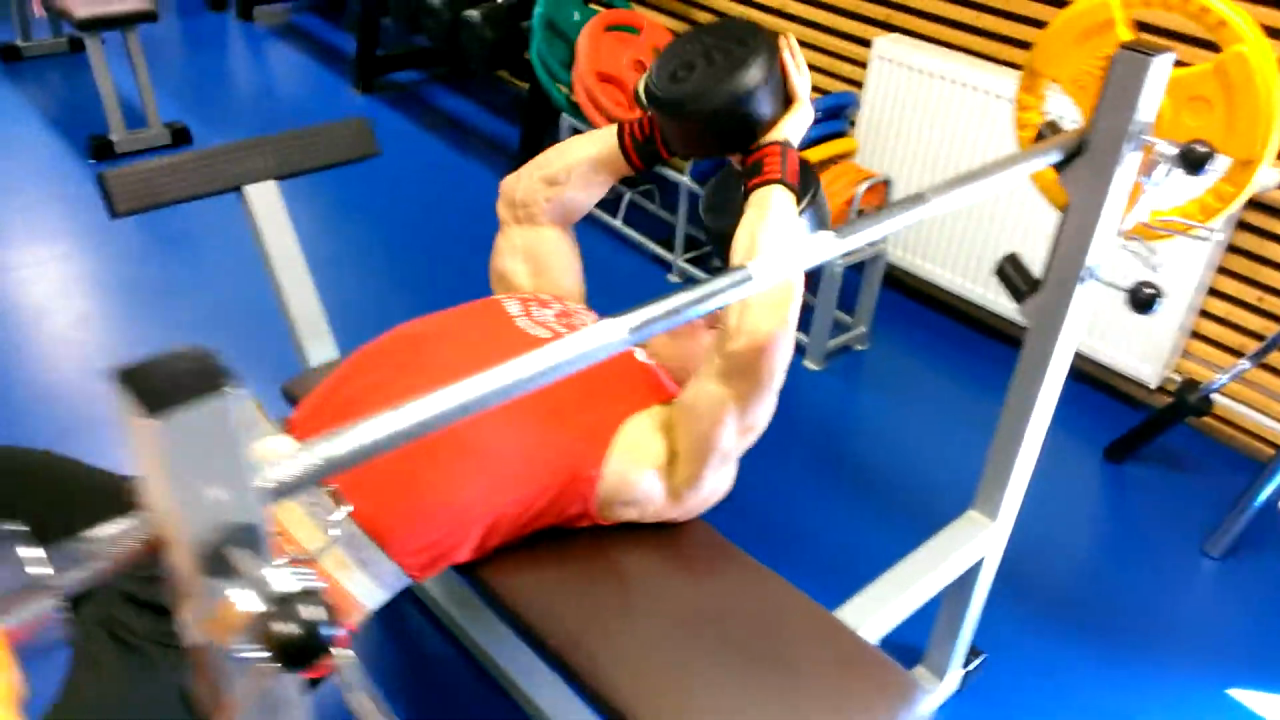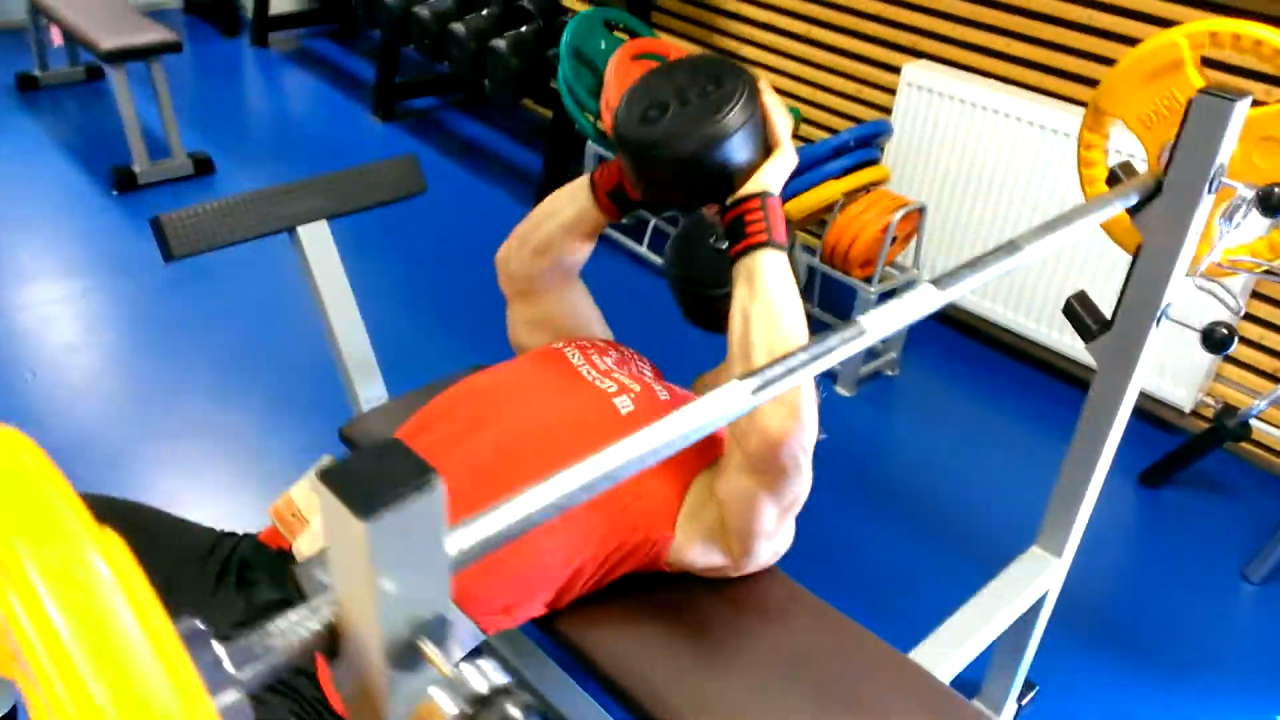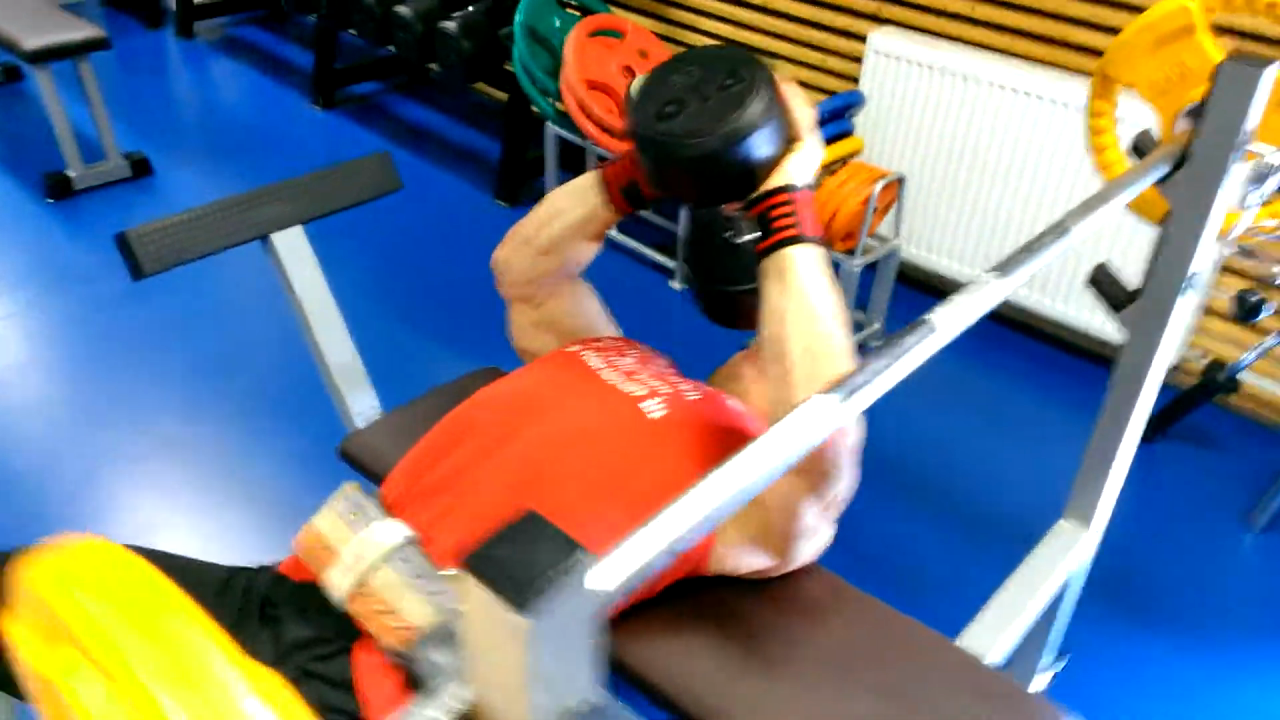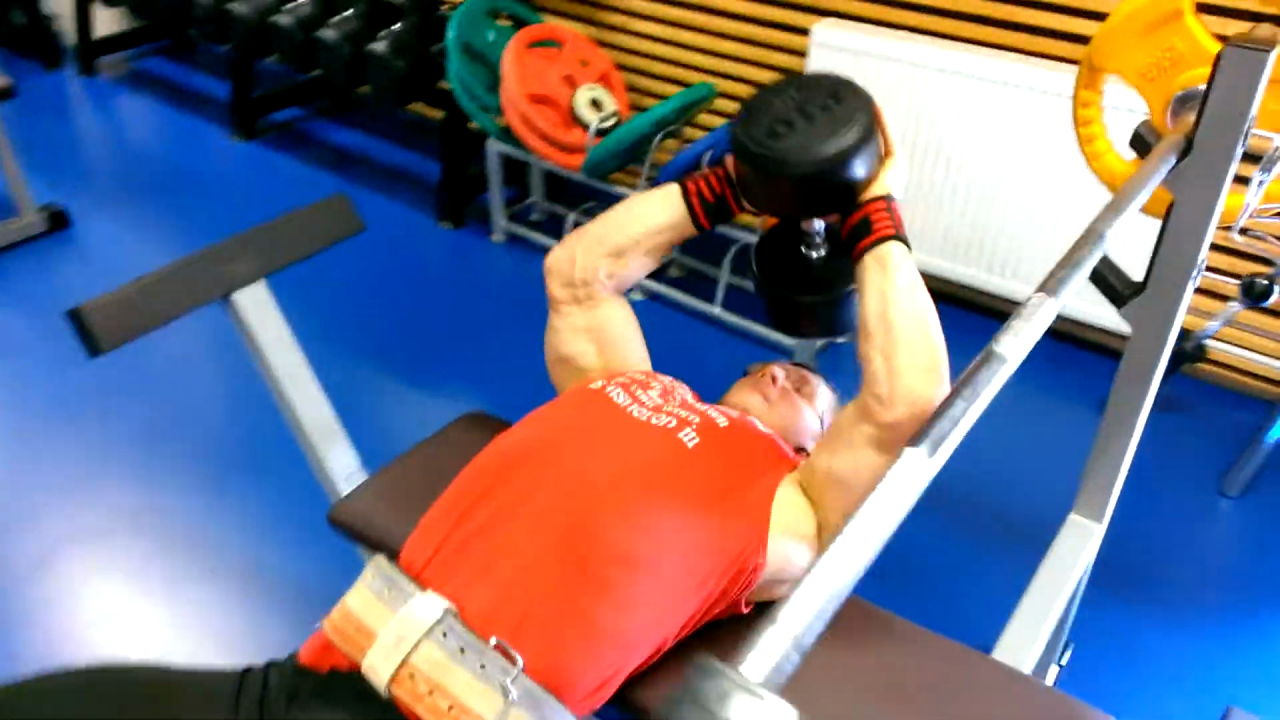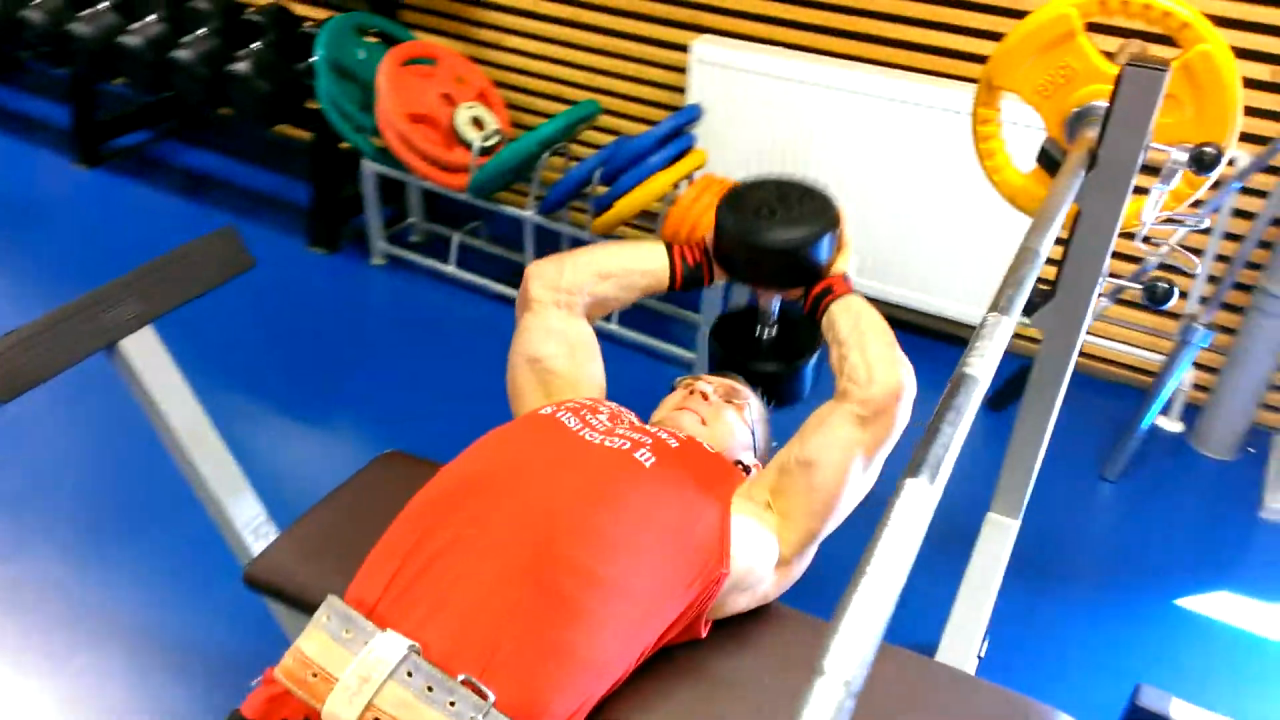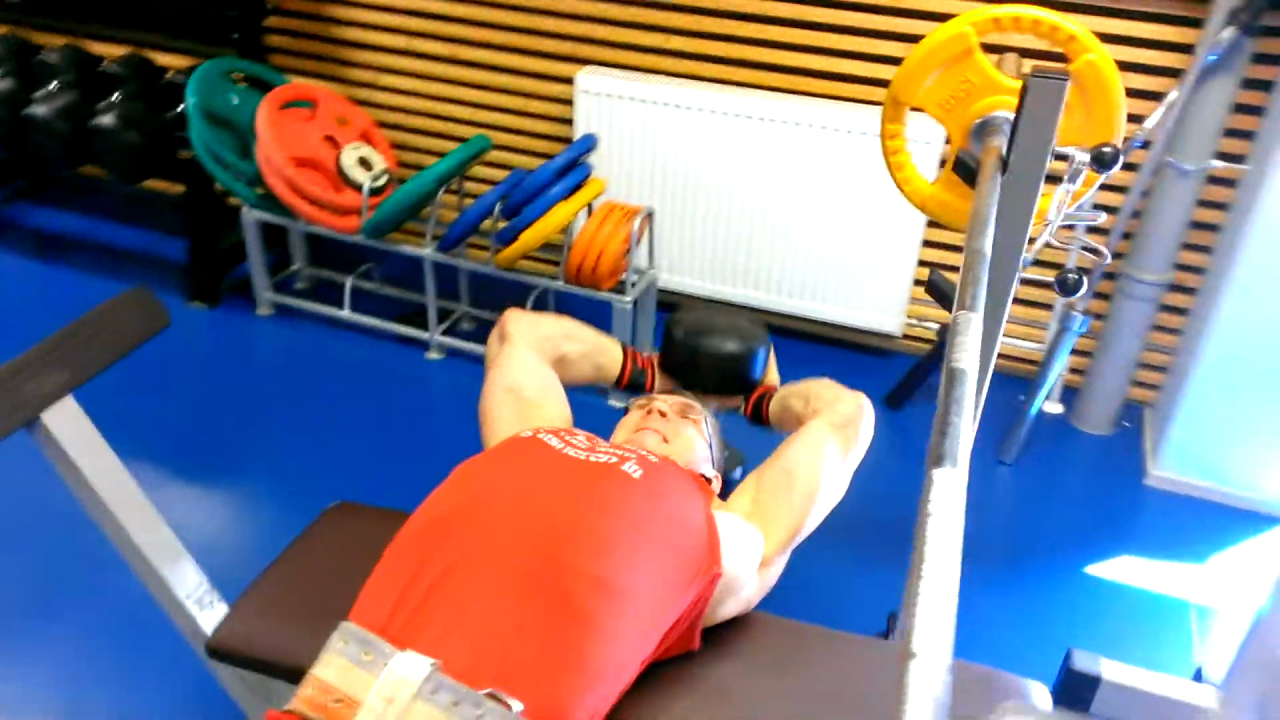
dt=0.3s
person 1, frame 1
left shoulder: (669, 454)
right shoulder: (566, 322)
left elbow: (757, 342)
right elbow: (530, 197)
left wrist: (773, 163)
right wrist: (657, 134)
person 1, frame 2
left shoulder: (737, 517)
right shoulder: (610, 367)
left elbow: (778, 427)
right elbow: (527, 262)
left wrist: (756, 214)
right wrist: (628, 178)
person 1, frame 3
left shoulder: (768, 507)
right shoulder: (620, 365)
left elbow: (822, 427)
right elbow: (523, 266)
left wrist: (786, 208)
right wrist: (639, 171)
person 1, frame 4
left shoulder: (797, 511)
right shoulder: (632, 391)
left elbow: (910, 400)
right elbow: (577, 272)
left wrist: (873, 218)
right wrist: (725, 187)
person 1, frame 5
left shoulder: (746, 526)
right shoulder: (565, 411)
left elbow: (881, 396)
right elbow: (547, 286)
left wrist: (829, 288)
right wrist: (698, 258)
person 1, frame 6
left shoulder: (721, 535)
right shoulder: (533, 442)
left elbow: (846, 415)
right elbow: (519, 333)
left wrist: (766, 398)
right wrist: (644, 371)
